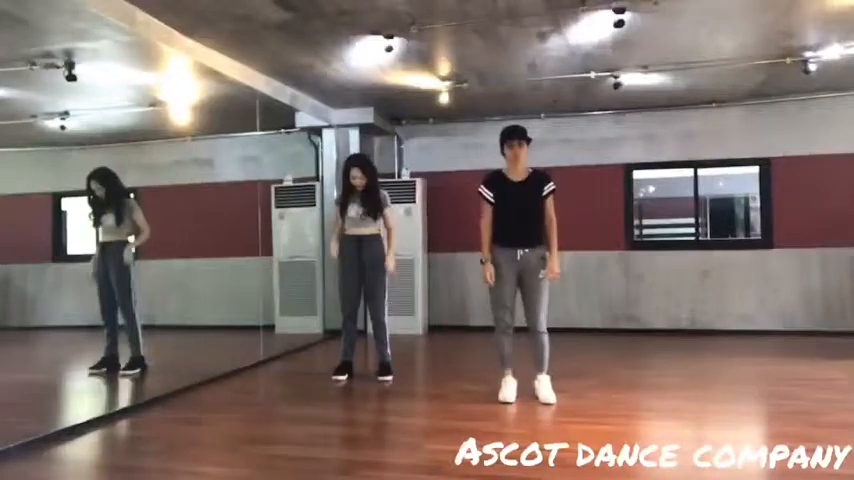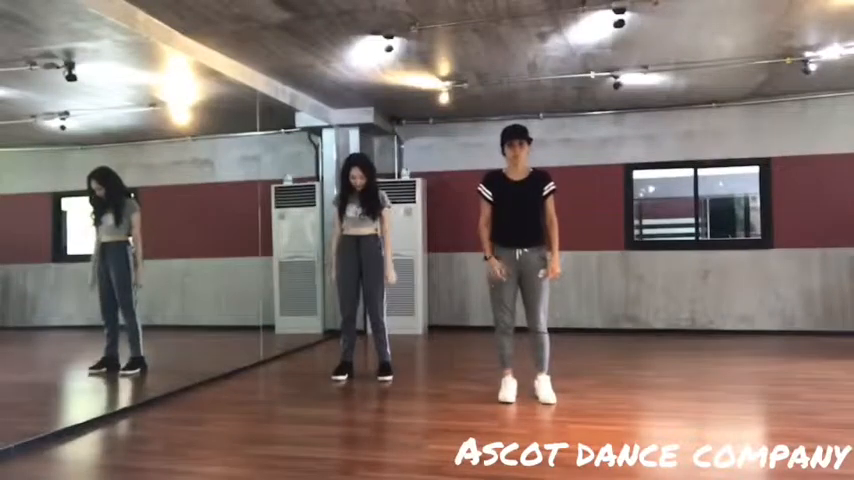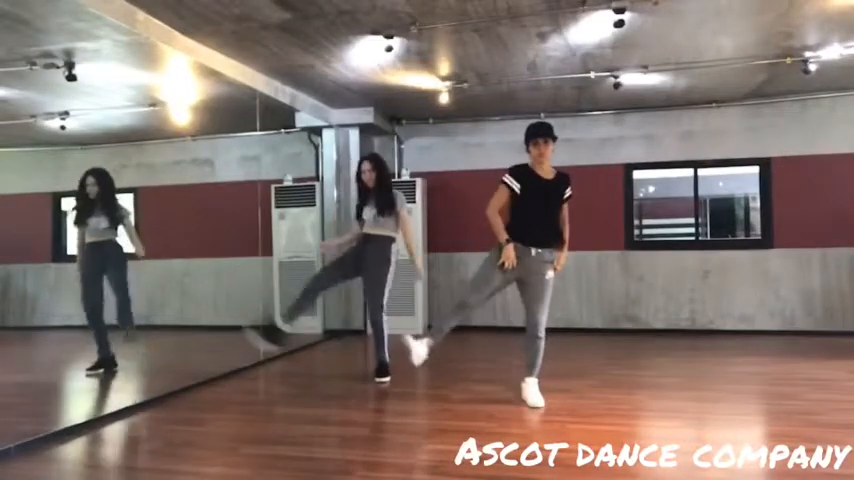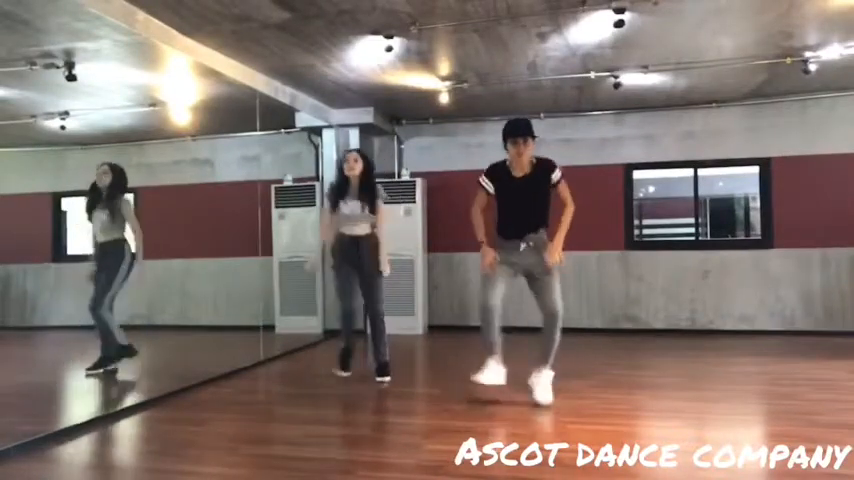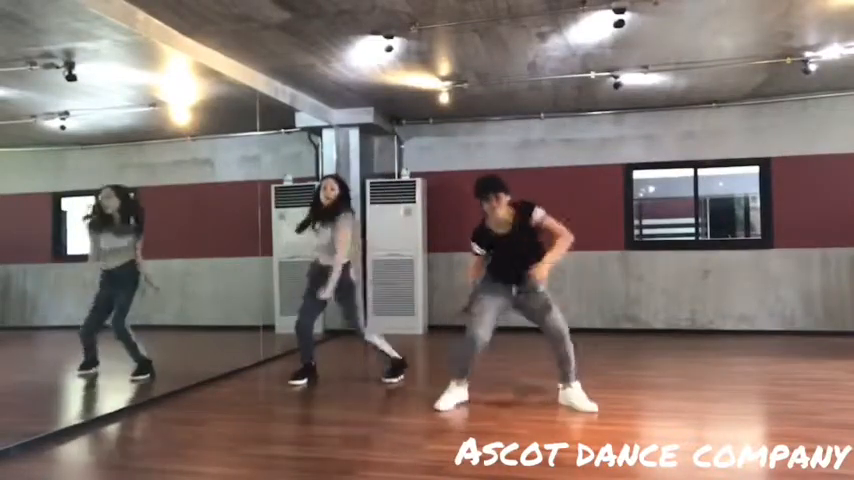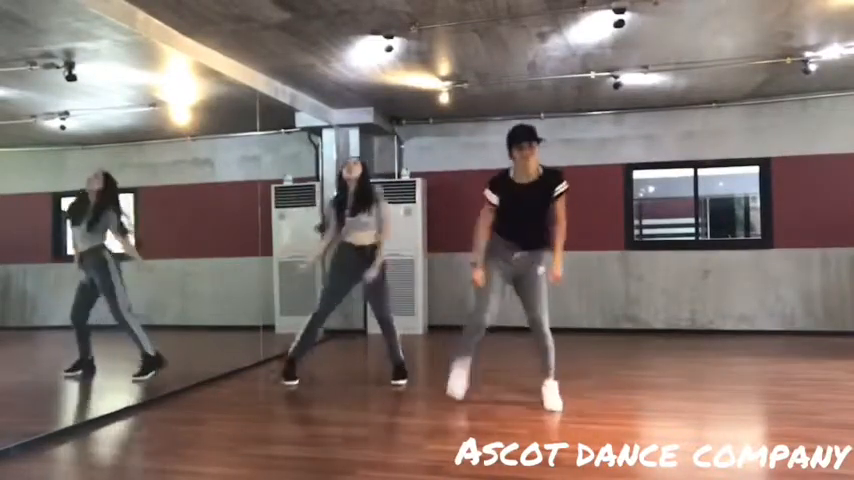
dt=0.7s
person 1, frame 1
left shoulder: (542, 180)
right shoulder: (492, 181)
left elbow: (550, 219)
right elbow: (486, 222)
left wrist: (554, 256)
right wrist: (486, 260)
left hip: (534, 255)
right hip: (502, 255)
left knee: (538, 321)
right knee: (503, 320)
left ankle: (542, 378)
right ankle: (507, 378)
person 1, frame 2
left shoulder: (542, 179)
right shoulder: (491, 181)
left elbow: (551, 220)
right elbow: (484, 223)
left wrist: (555, 256)
right wrist: (489, 257)
left hip: (534, 255)
right hip: (503, 255)
left knee: (538, 321)
right knee: (504, 320)
left ankle: (542, 378)
right ankle: (508, 378)
person 1, frame 3
left shoulder: (564, 181)
right shoulder: (517, 175)
right elbow: (492, 210)
left wrist: (563, 250)
right wrist: (506, 243)
left hip: (544, 258)
right hip: (512, 252)
left knee: (537, 325)
right knee: (471, 299)
left ankle: (530, 382)
right ankle: (429, 341)
person 1, frame 4
left shoulder: (547, 169)
right shoulder: (495, 173)
left elbow: (568, 205)
right elbow: (477, 209)
left wrist: (557, 242)
right wrist: (483, 245)
left hip: (538, 248)
right hip: (504, 249)
left knee: (553, 311)
right knee: (489, 304)
left ankle: (542, 373)
right ankle: (495, 364)
person 1, frame 5
left shoulder: (527, 211)
right shoulder: (481, 234)
left elbow: (566, 237)
right elbow: (478, 269)
left wrist: (546, 262)
right wrist: (471, 302)
left hip: (529, 286)
right hip: (494, 287)
left knee: (559, 331)
right knee: (477, 336)
left ankle: (570, 388)
right ankle: (458, 386)
person 1, frame 6
left shoulder: (553, 179)
right shoulder: (499, 183)
left elbow: (558, 221)
right elbow: (484, 223)
left wrist: (557, 260)
right wrist: (477, 264)
left hip: (533, 257)
right hip: (500, 253)
left knee: (540, 323)
right knee: (483, 316)
left ankle: (550, 383)
right ankle: (462, 363)
person 2, frame 1
left shoulder: (380, 196)
right shoulder: (343, 198)
left elbow: (390, 227)
left wrist: (391, 251)
right wrist: (334, 240)
left hip: (373, 248)
right hip: (349, 249)
left knee: (377, 308)
right knee: (348, 308)
left ankle: (384, 361)
right ankle: (346, 361)
person 2, frame 2
left shoulder: (379, 197)
right shoulder: (342, 198)
left elbow: (386, 231)
right elbow: (338, 231)
left wrist: (389, 264)
right wrist: (334, 263)
left hip: (371, 249)
right hip: (347, 250)
left knee: (375, 309)
right knee: (347, 309)
left ankle: (385, 361)
right ankle: (346, 361)
person 2, frame 3
left shoulder: (395, 198)
right shoulder: (365, 197)
left elbow: (406, 231)
left wrist: (416, 261)
right wrist: (338, 242)
left hip: (381, 251)
right hip: (361, 248)
left knee: (375, 309)
right knee: (318, 282)
left ankle: (383, 364)
right ankle: (279, 330)
person 2, frame 4
left shoulder: (374, 191)
right shoulder: (336, 191)
left elbow: (380, 225)
right elbow: (327, 224)
left wrist: (383, 256)
left hip: (367, 248)
right hip: (343, 248)
left knee: (376, 307)
right knee: (348, 302)
left ankle: (382, 363)
right ankle: (347, 349)
person 2, frame 5
left shoulder: (343, 217)
right shoulder: (318, 217)
left elbow: (342, 250)
left wrist: (331, 283)
left hip: (341, 276)
right hip: (319, 275)
left knee: (359, 330)
right knee: (303, 323)
left ankle: (396, 361)
right ankle: (309, 367)
person 2, frame 6
left shoulder: (374, 195)
right shoulder: (336, 203)
left elbow: (386, 229)
right elbow: (331, 234)
left wrist: (378, 261)
right wrist: (314, 259)
left hip: (370, 259)
right hip: (345, 258)
left knee: (384, 316)
right knee: (321, 312)
left ankle: (398, 365)
right ankle: (292, 361)
person 3, frame 1
left shoulder: (128, 205)
right shoulder: (100, 208)
left elbow: (146, 232)
right elbow: (101, 234)
left wrist: (131, 247)
right wrist: (95, 257)
left hip: (119, 255)
right hip: (102, 256)
left knee: (126, 307)
right knee: (107, 310)
left ankle: (137, 358)
right ankle: (110, 357)
person 3, frame 2
left shoulder: (129, 205)
right shoulder: (101, 208)
left elbow: (136, 237)
right elbow: (98, 238)
left wrist: (139, 267)
right wrist: (93, 267)
left hip: (121, 254)
right hip: (103, 257)
left knee: (127, 307)
right knee: (107, 310)
left ankle: (137, 358)
right ankle: (110, 357)
person 3, frame 3
left shoulder: (116, 209)
right shoulder: (82, 210)
left elbow: (132, 234)
right elbow: (80, 239)
left wrist: (141, 253)
right wrist: (79, 266)
left hip: (111, 252)
right hip: (89, 256)
left knee: (121, 292)
right knee: (91, 307)
left ankle: (128, 325)
right ankle: (105, 357)
person 3, frame 4
left shoulder: (119, 202)
right shoulder: (96, 204)
left elbow: (137, 230)
left wrist: (138, 257)
right wrist: (96, 267)
left hip: (118, 255)
right hip: (102, 258)
left knee: (101, 307)
right knee: (98, 308)
left ankle: (124, 347)
right ankle: (109, 357)
person 3, frame 5
left shoulder: (133, 227)
right shoulder: (97, 226)
right elbow: (94, 258)
left wrist: (147, 278)
left hip: (127, 278)
right hip: (108, 280)
left knee: (118, 325)
right knee: (88, 329)
left ankle: (143, 364)
right ankle: (91, 359)
person 3, frame 6
left shoulder: (106, 213)
right shoulder: (79, 208)
left elbow: (124, 241)
right elbow: (76, 241)
left wrist: (142, 262)
right wrist: (78, 263)
left hip: (101, 262)
right hip: (87, 266)
left knee: (121, 312)
right knee: (77, 316)
left ankle: (151, 358)
right ankle: (85, 362)
